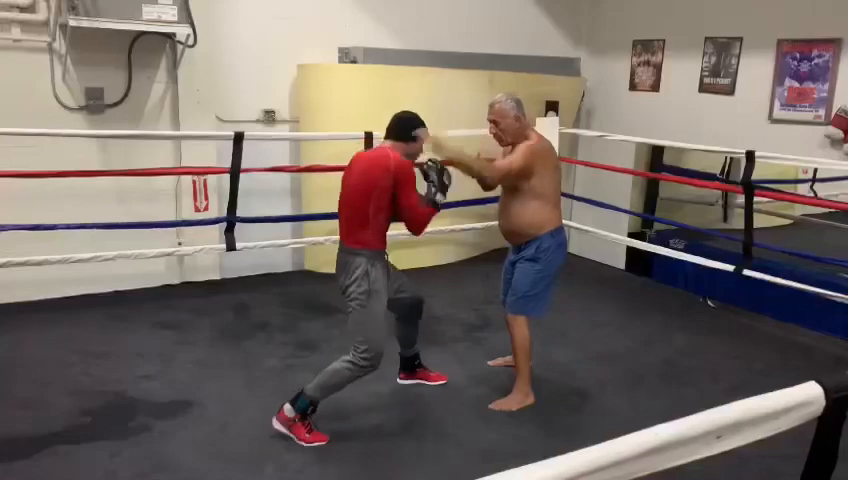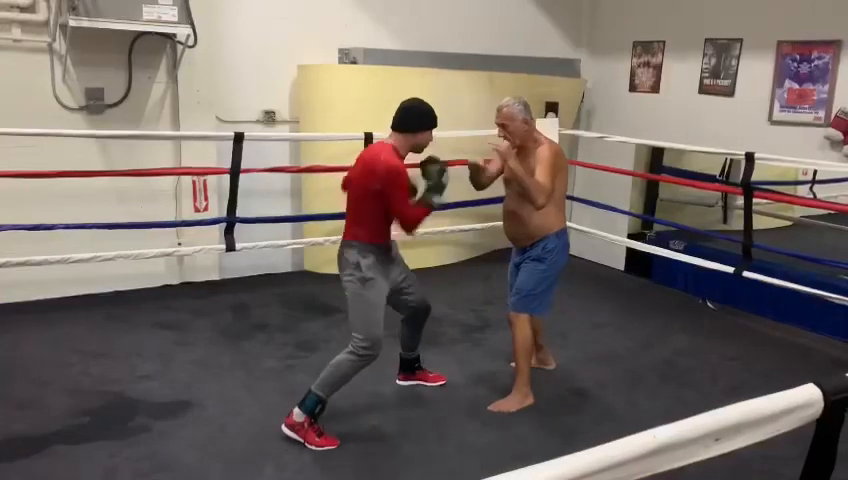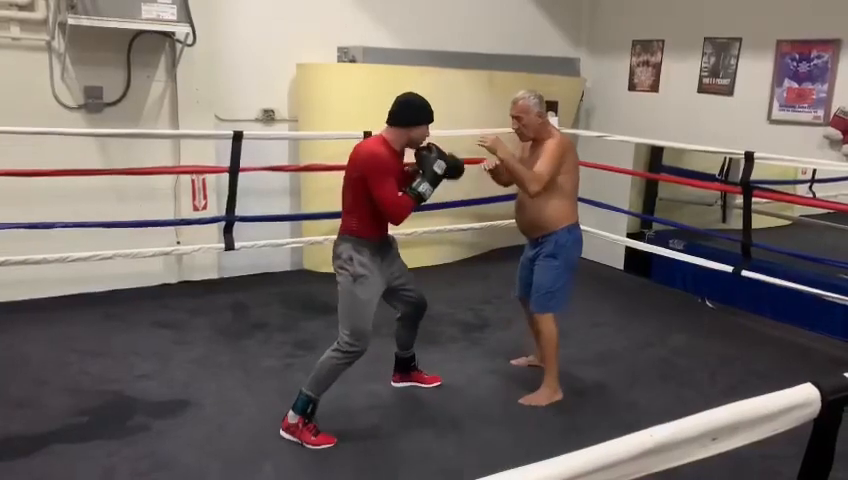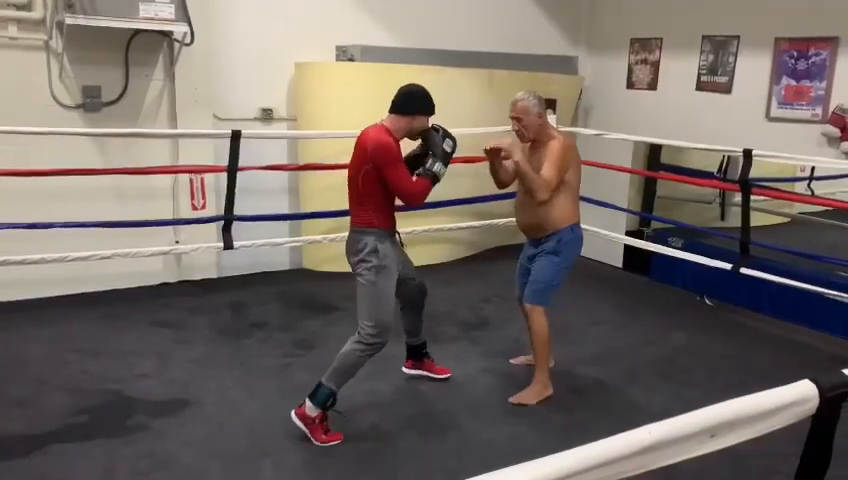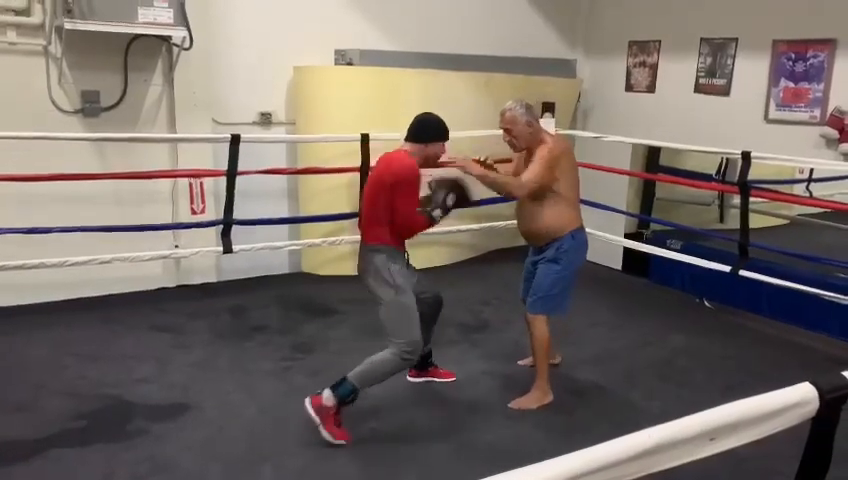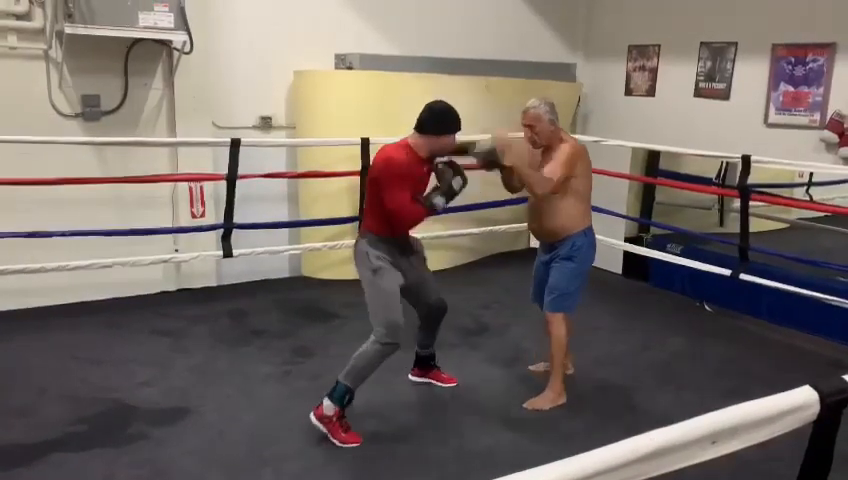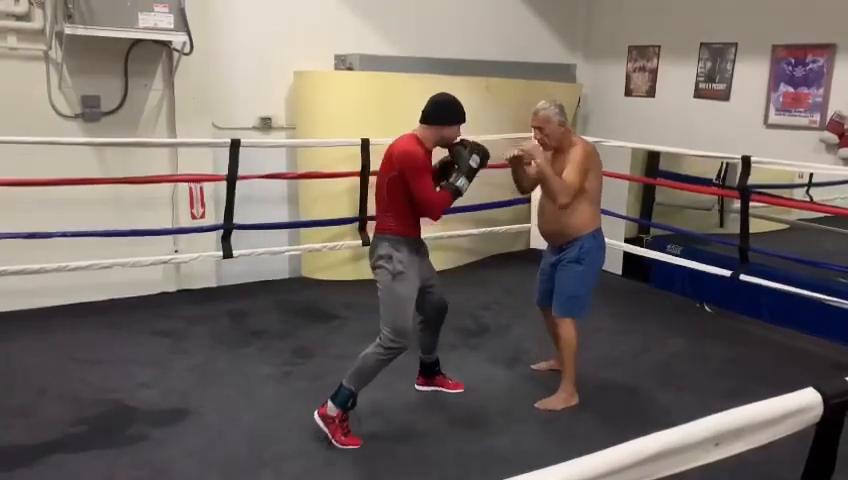
dt=0.4s
person 1, frame 1
left shoulder: (359, 160)
right shoulder: (400, 165)
right elbow: (416, 224)
left wrist: (403, 200)
right wrist: (437, 190)
left hip: (365, 257)
right hip: (363, 264)
left knee: (412, 303)
right knee: (367, 356)
left ankle: (410, 368)
right ankle: (294, 412)
person 1, frame 2
left shoulder: (378, 152)
right shoulder: (391, 166)
left elbow: (349, 184)
right elbow: (409, 223)
right wrist: (432, 191)
left hip: (384, 252)
right hip: (362, 257)
left knee: (418, 307)
right knee: (366, 346)
left ankle: (409, 370)
right ankle: (301, 417)
person 1, frame 3
left shoulder: (395, 151)
right shoulder: (372, 154)
left elbow: (398, 186)
right elbow: (395, 213)
left wrist: (434, 167)
right wrist: (427, 177)
left hip: (383, 248)
right hip: (357, 252)
left knee: (414, 304)
right knee: (353, 342)
left ankle: (404, 371)
right ankle: (296, 418)
person 1, frame 4
left shoulder: (379, 136)
right shoulder: (382, 143)
right elbow: (412, 196)
left wrist: (422, 153)
right wrist: (439, 159)
left hip: (383, 238)
right hip: (372, 243)
left knee: (415, 291)
right knee: (373, 334)
left ankle: (416, 358)
right ankle: (312, 409)
person 1, frame 5
left shoulder: (389, 162)
right shoulder: (407, 168)
right elbow: (406, 227)
left wrist: (442, 198)
right wrist: (439, 206)
left hip: (381, 256)
right hip: (384, 261)
left knee: (431, 302)
right knee: (404, 350)
left ankle: (423, 367)
right ankle: (328, 401)
person 1, frame 6
left shoulder: (421, 156)
right shoulder: (393, 159)
right elbow: (402, 219)
right wrist: (443, 192)
left hip: (404, 247)
right hip: (378, 250)
left knee: (434, 305)
right knee: (388, 336)
left ankle: (424, 366)
right ankle: (330, 409)
person 1, frame 7
left shoulder: (421, 149)
right shoulder: (407, 152)
left elbow: (427, 179)
right elbow: (433, 208)
left wrist: (454, 163)
right wrist: (464, 172)
left hip: (412, 245)
right hip: (393, 249)
left knee: (436, 306)
right knee: (395, 338)
left ankle: (429, 374)
right ankle: (334, 410)
person 2, frame 1
left shoulder: (534, 147)
right shoulder: (512, 147)
left elbow: (491, 172)
right elbow: (490, 182)
left wrist: (447, 151)
right wrist: (472, 162)
left hip: (543, 245)
right hip: (522, 243)
left knee: (517, 314)
right knee: (510, 304)
left ankle: (522, 391)
right ankle: (518, 356)
person 2, frame 2
left shoulder: (546, 151)
right shoulder: (512, 150)
left elbow: (539, 198)
right elbow: (481, 183)
left wrist: (512, 165)
right wrist: (477, 168)
left hip: (547, 246)
right hip: (524, 245)
left knee: (518, 312)
right knee: (524, 306)
left ankle: (522, 392)
right ankle: (542, 356)
person 2, frame 3
left shoulder: (557, 144)
right shoulder: (529, 144)
left elbow: (533, 186)
right elbow: (509, 179)
left wrist: (503, 152)
right wrist: (496, 169)
left hip: (559, 240)
right hip: (536, 239)
left knee: (543, 310)
right knee: (526, 299)
left ankle: (551, 386)
right ankle: (541, 354)
person 2, frame 4
left shoulder: (558, 145)
right shoulder: (526, 144)
left elbow: (542, 193)
right elbow: (504, 182)
left wrist: (519, 159)
right wrist: (495, 160)
left hip: (559, 240)
right hip: (535, 239)
left knee: (534, 306)
right knee: (526, 300)
left ankle: (541, 383)
right ankle: (541, 354)
person 2, frame 5
left shoulder: (550, 151)
right shoulder: (525, 151)
left elbow: (520, 190)
right elbow: (511, 186)
left wrist: (477, 172)
right wrist: (491, 172)
left hip: (563, 244)
right hip: (540, 243)
left knee: (536, 313)
right knee: (531, 302)
left ankle: (541, 389)
right ankle: (548, 354)
person 2, frame 6
left shoulder: (569, 150)
right shoulder: (536, 148)
left elbow: (541, 187)
right elbow: (514, 187)
left wrist: (514, 158)
right wrist: (504, 164)
left hip: (574, 245)
right hip: (549, 244)
left knee: (554, 313)
right knee: (550, 306)
left ankle: (555, 390)
right ankle: (562, 361)
person 2, frame 7
left shoulder: (581, 152)
right shoulder: (548, 152)
left elbow: (562, 196)
right elbow: (526, 188)
left wrist: (538, 162)
right wrist: (519, 166)
left hip: (582, 247)
right hip: (556, 245)
left knee: (564, 316)
right knee: (546, 305)
left ankle: (568, 391)
right ankle: (561, 359)
